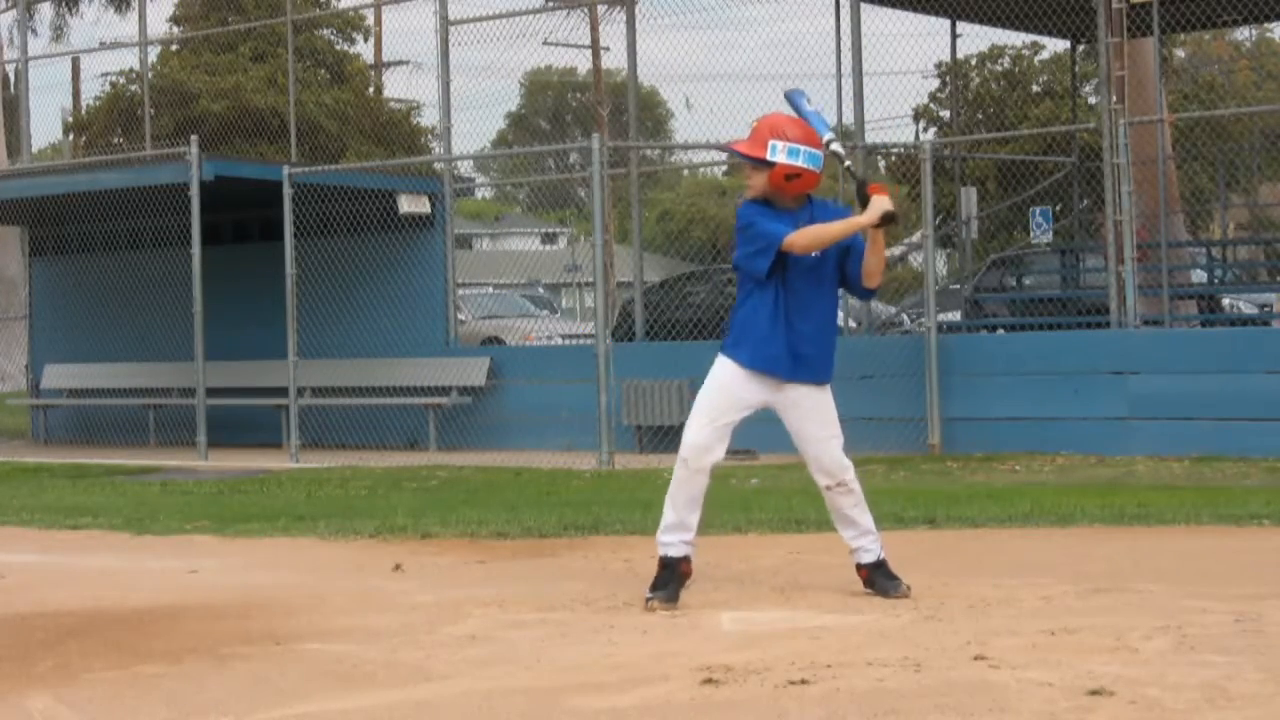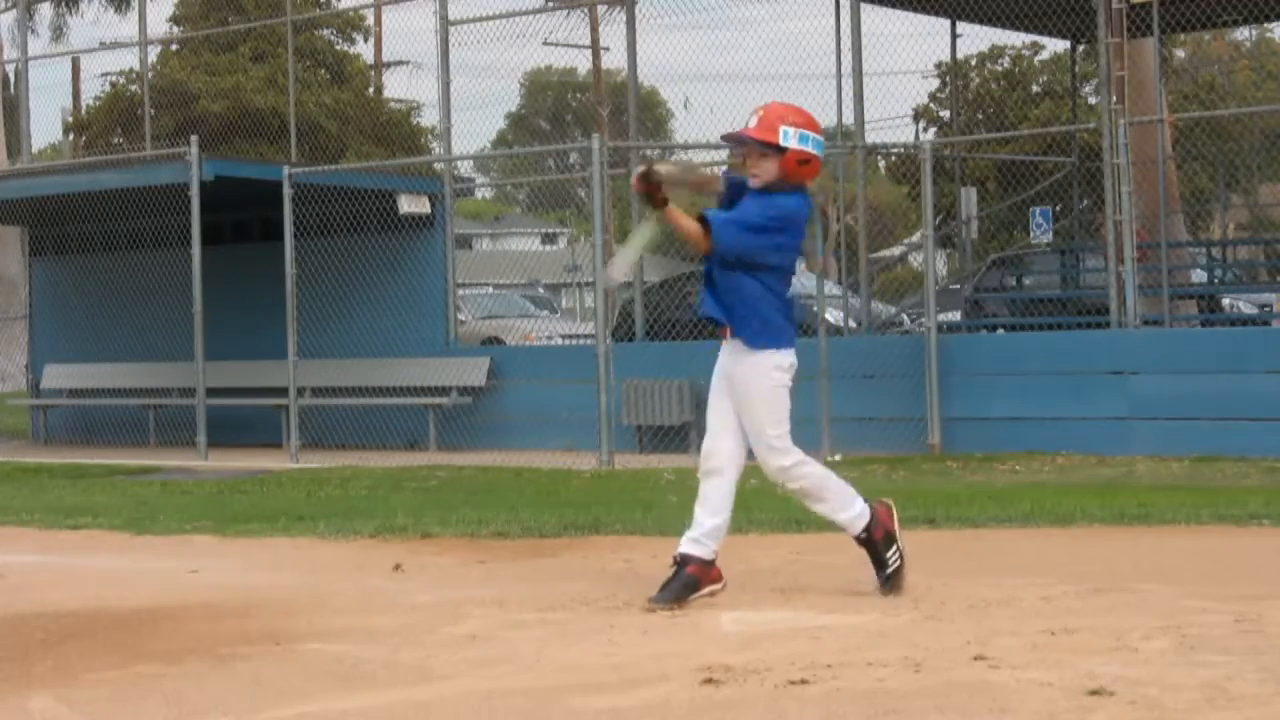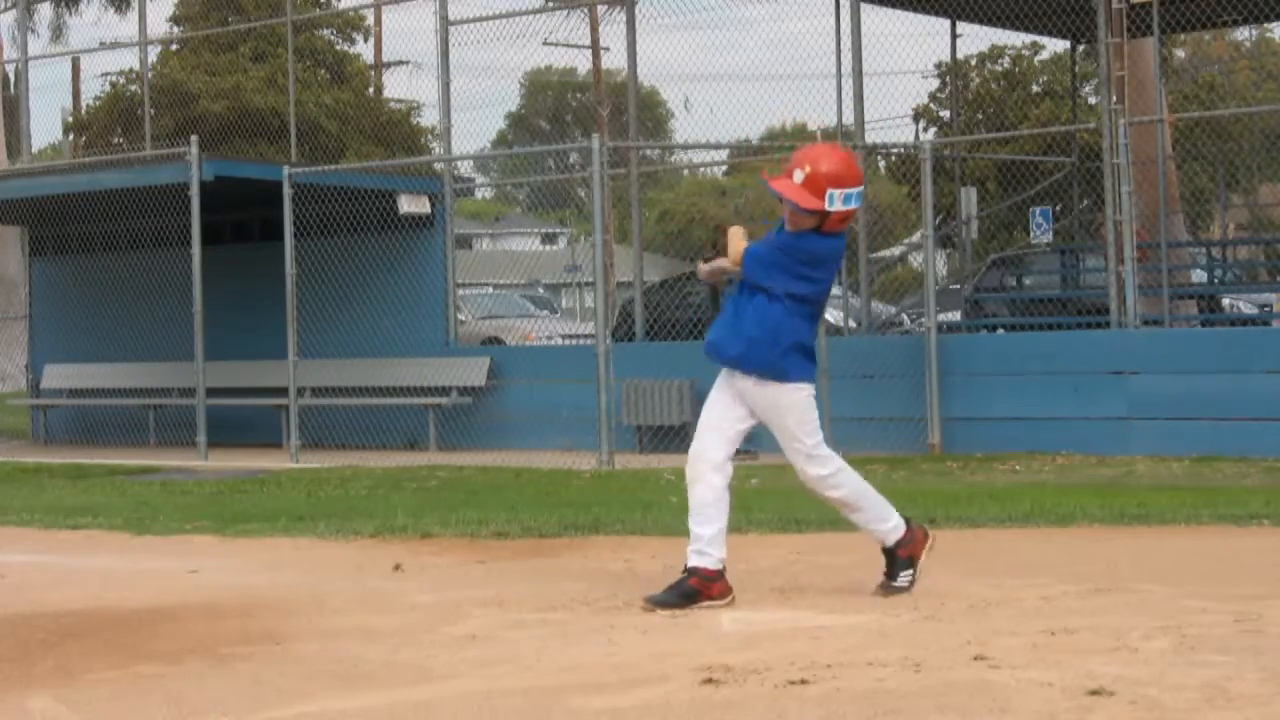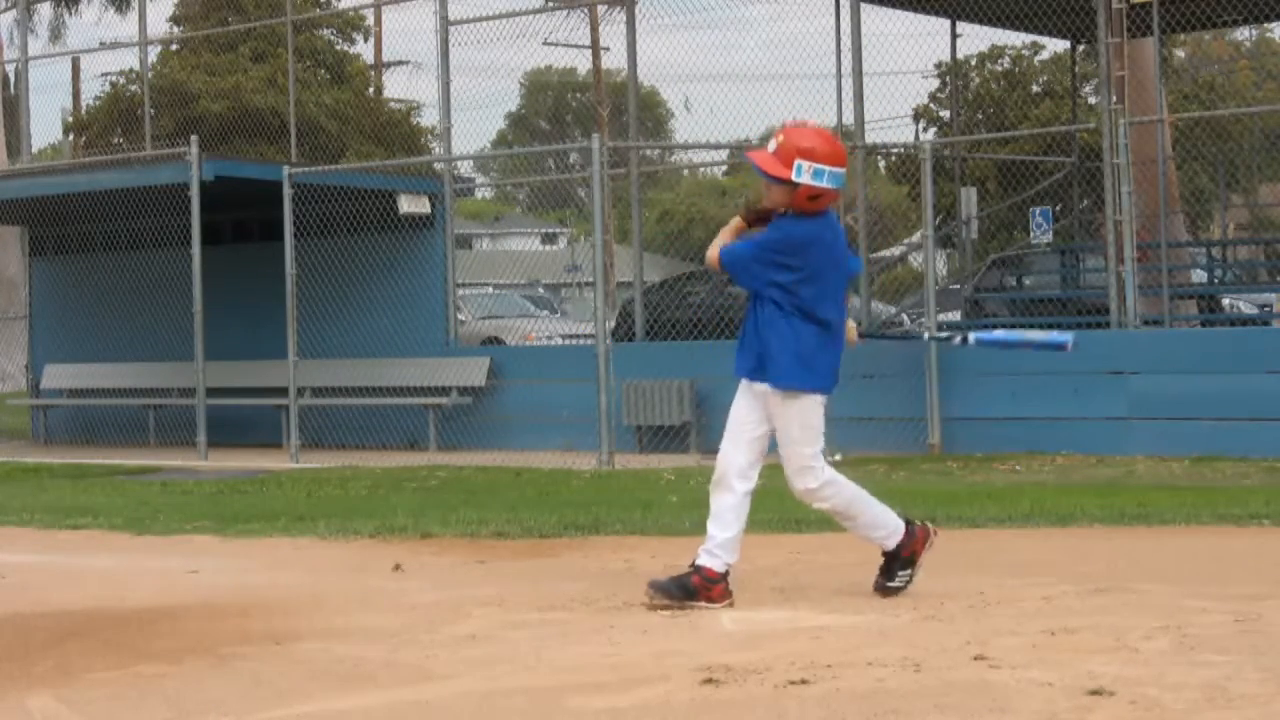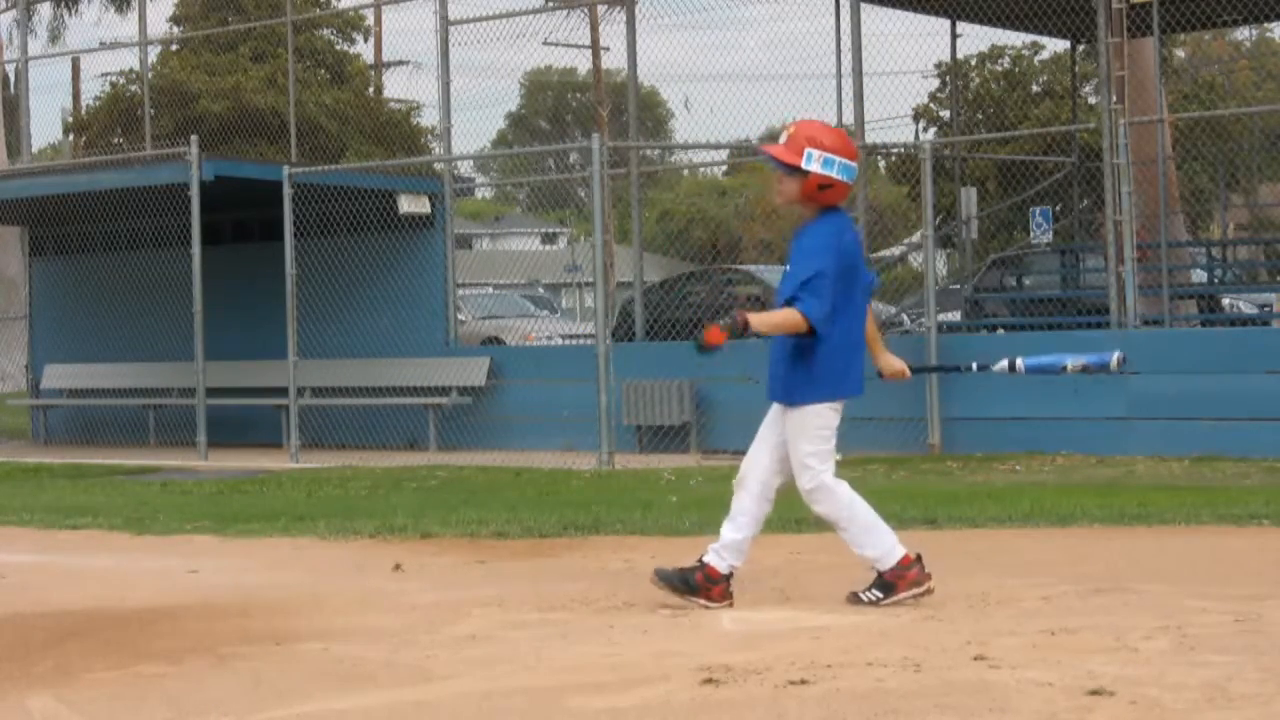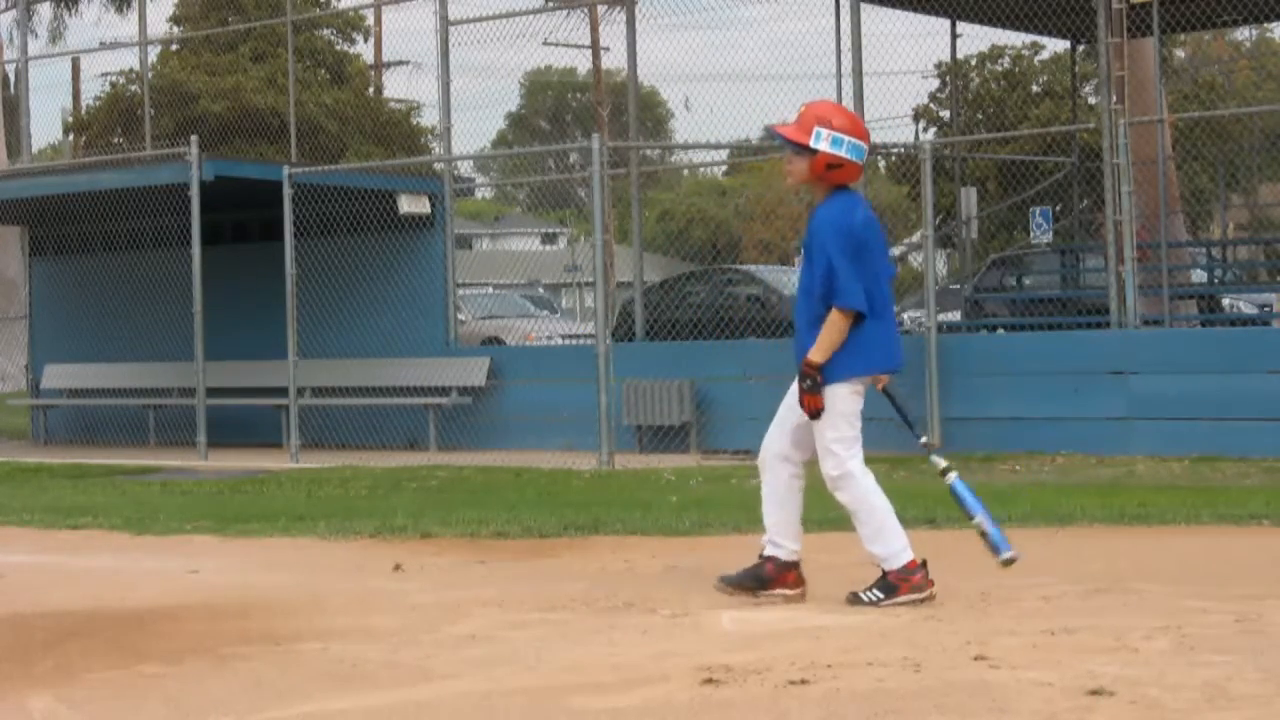
dt=0.5s
person 1, frame 1
left shoulder: (834, 216)
right shoulder: (751, 215)
left elbow: (868, 282)
right elbow: (797, 242)
left wrist: (878, 226)
right wrist: (865, 217)
left hip: (804, 370)
right hip: (741, 363)
left knee: (833, 468)
right knee: (694, 452)
left ankle: (871, 562)
right ankle: (674, 560)
person 1, frame 2
left shoulder: (787, 207)
right shoulder: (750, 190)
left elbow: (705, 241)
right elbow: (721, 180)
left wrist: (663, 206)
right wrist: (656, 180)
left hip: (762, 348)
right hip: (736, 344)
left knee: (778, 459)
right knee: (718, 457)
left ankle: (870, 522)
right ankle: (698, 563)
person 1, frame 3
left shoulder: (815, 247)
right shoulder: (803, 233)
left elbow: (740, 258)
left wrist: (730, 238)
right wrist: (721, 267)
left hip: (780, 374)
right hip: (739, 369)
left knee: (819, 467)
right knee: (704, 461)
left ankle: (904, 538)
right ankle: (706, 573)
person 1, frame 4
left shoulder: (792, 236)
right shoulder: (821, 221)
left elbow: (717, 259)
right elbow: (843, 275)
left wrist: (742, 220)
right wrist: (839, 322)
left hip: (796, 372)
right hip: (762, 367)
left knee: (809, 480)
right knee: (732, 468)
left ankle: (901, 537)
right ankle: (711, 574)
person 1, frame 5
left shoulder: (824, 239)
right shoulder: (826, 230)
left elbow: (808, 316)
right elbow: (858, 294)
left wrist: (746, 322)
right wrist: (879, 353)
left hip: (816, 376)
right hip: (803, 376)
left knee: (816, 481)
right knee: (758, 474)
left ankle: (901, 568)
right ankle: (714, 574)
person 1, frame 6
left shoulder: (834, 219)
right shoulder: (846, 210)
left elbow: (848, 304)
right elbow: (870, 288)
left wrist: (812, 363)
right wrist: (846, 362)
left hip: (837, 362)
right hip: (831, 361)
left knee: (842, 468)
right knee: (778, 453)
left ankle: (906, 571)
right ankle: (781, 564)
